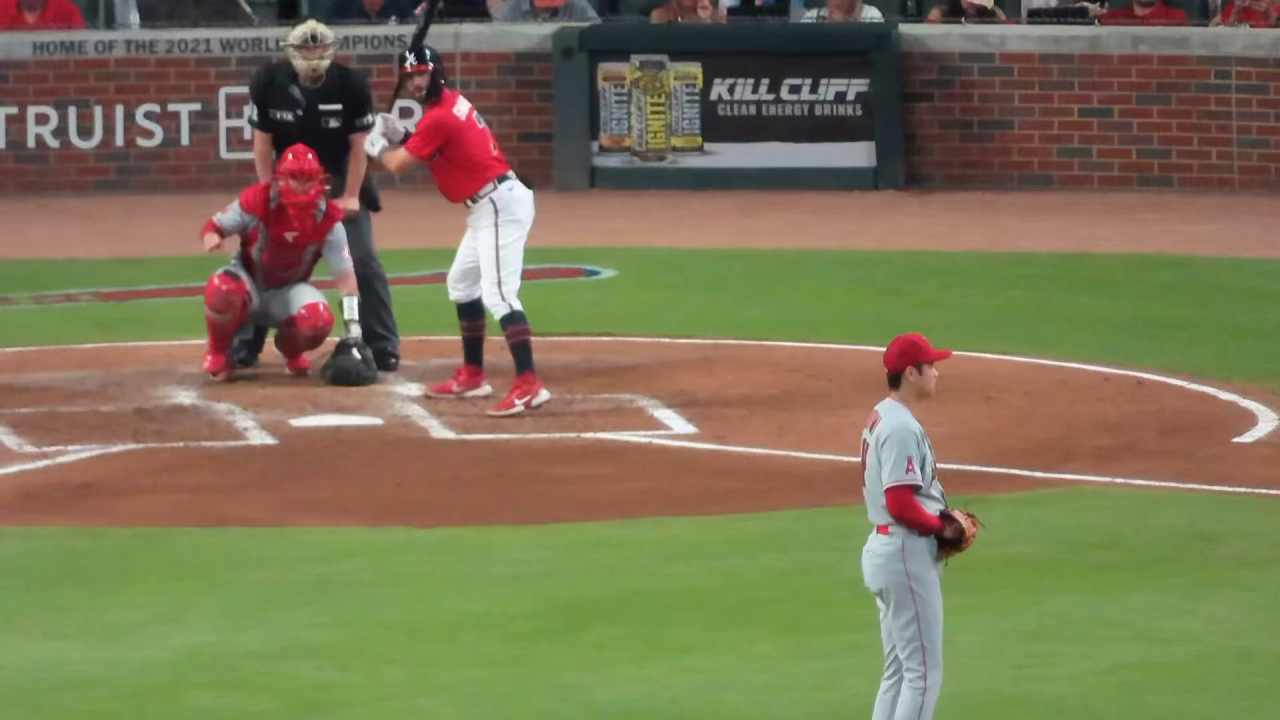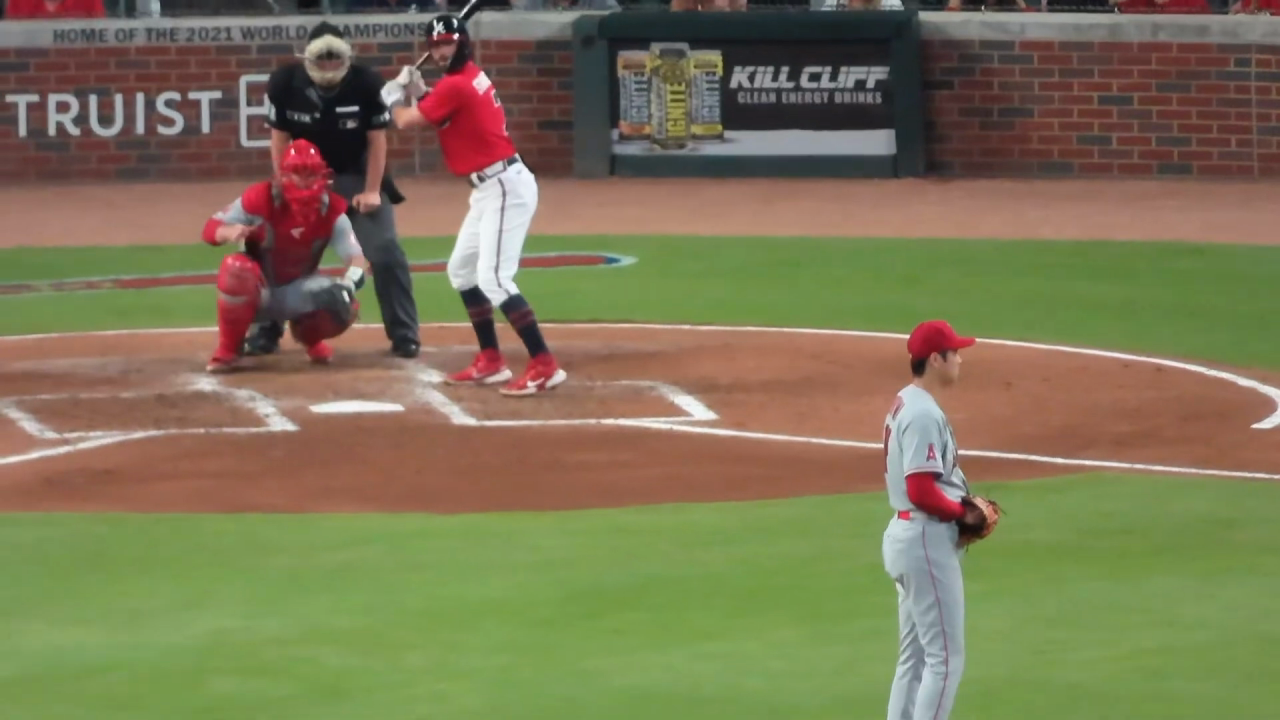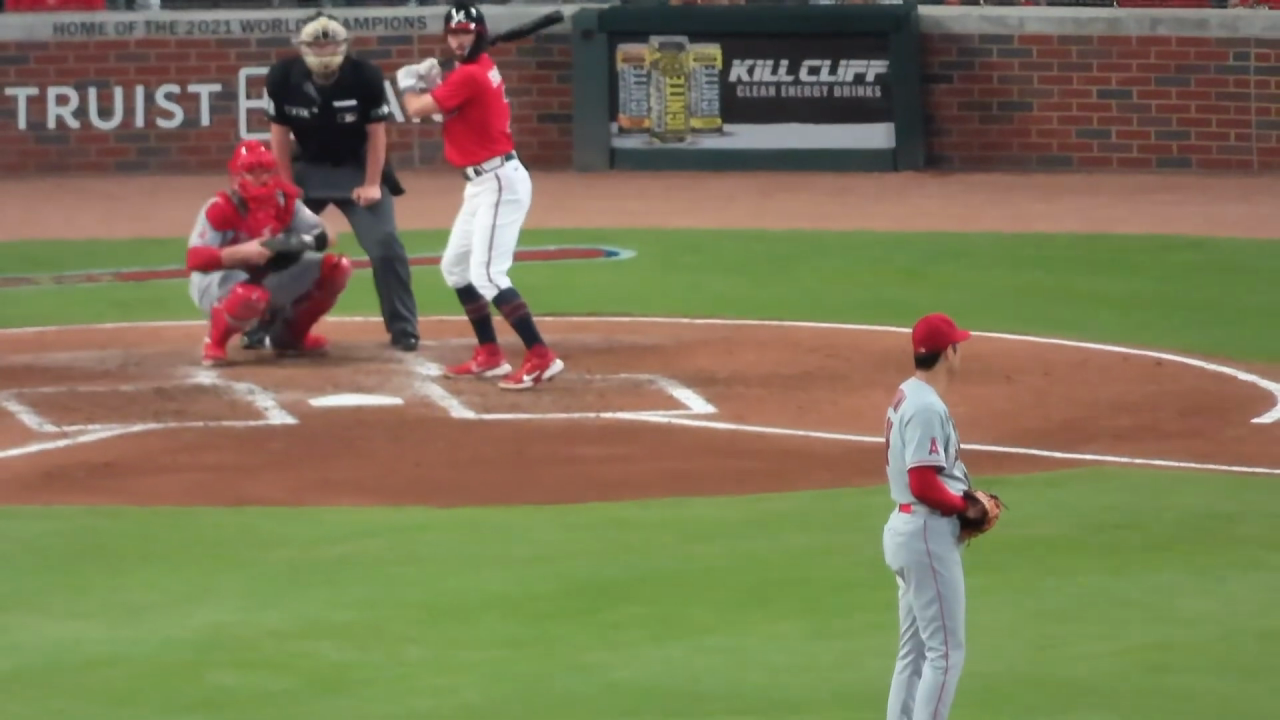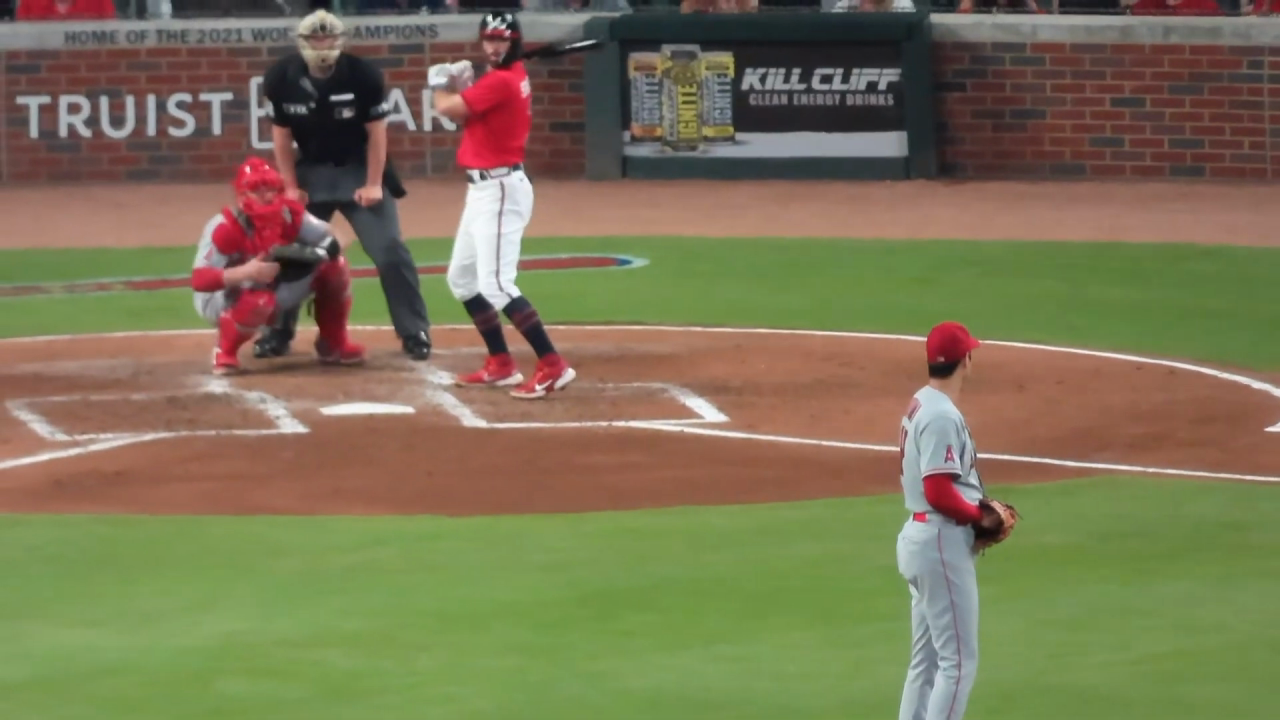
dt=0.4s
person 1, frame 1
left shoulder: (881, 418)
right shoulder: (902, 428)
right elbow: (901, 505)
left wrist: (937, 523)
right wrist: (942, 527)
left hip: (887, 549)
right hip: (905, 554)
left knee: (898, 668)
right knee: (923, 670)
person 1, frame 2
left shoulder: (905, 404)
right shoulder: (924, 414)
right elbow: (922, 491)
left wrist: (958, 509)
right wrist: (964, 512)
left hip: (908, 535)
right hip: (925, 541)
left knee: (915, 655)
right knee: (945, 655)
person 1, frame 3
left shoulder: (906, 396)
right shoulder: (927, 406)
right elbow: (924, 484)
left wrist: (959, 503)
right wrist: (966, 507)
left hip: (909, 527)
right hip: (927, 533)
left knee: (915, 650)
right knee: (946, 650)
person 1, frame 4
left shoulder: (921, 405)
right shoulder: (943, 415)
right elbow: (939, 493)
left wrist: (974, 512)
right wrist: (981, 515)
left hip: (922, 537)
right hip: (940, 543)
left knee: (927, 658)
right knee: (958, 659)
person 2, frame 1
left shoulder: (437, 117)
right shoulder: (449, 101)
left elbow: (398, 164)
right elbow: (426, 144)
left wrist: (377, 146)
right wrist: (399, 133)
left hip: (500, 204)
right hip: (493, 203)
left knee: (499, 294)
right knee: (462, 282)
left ankle: (528, 385)
right ankle: (471, 375)
person 2, frame 2
left shoulder: (455, 84)
right shoulder: (468, 76)
left elbow: (406, 121)
right elbow: (441, 113)
left wrist: (394, 97)
right wrist: (419, 92)
left hip: (504, 187)
right hip: (491, 187)
left knee: (494, 279)
right knee: (461, 269)
left ankle: (544, 365)
right ankle: (491, 361)
person 2, frame 3
left shoulder: (470, 74)
right shoulder: (478, 68)
left elbow: (417, 109)
right elbow: (451, 107)
left wrist: (408, 83)
right wrist: (433, 83)
left hip: (498, 181)
right hip: (483, 182)
left knee: (486, 275)
right knee: (455, 267)
left ankle: (541, 357)
right ankle: (489, 355)
person 2, frame 4
left shoulder: (502, 81)
right shoulder: (506, 77)
left elbow: (447, 109)
right elbow: (472, 110)
left wrist: (438, 82)
right wrist: (463, 85)
left hip: (499, 189)
right hip: (484, 188)
left knee: (494, 284)
right knee: (461, 278)
left ankle: (552, 365)
right ankle: (501, 364)
person 3, frame 1
left shoulder: (351, 84)
right shoulder: (268, 82)
left elbow: (359, 144)
right elbow: (262, 141)
left wrist: (351, 195)
left hip: (338, 183)
left knee: (363, 263)
left ankle: (384, 347)
right ankle: (246, 343)
person 3, frame 2
left shoulder: (368, 83)
right shoulder: (284, 82)
left elbow: (376, 140)
right elbow: (280, 139)
left wrist: (372, 191)
left hip: (357, 176)
left knee: (386, 253)
left ankle: (405, 334)
right ankle: (265, 331)
person 3, frame 3
left shoulder: (365, 76)
right shoulder: (282, 76)
left elbow: (376, 134)
right elbow: (280, 133)
left wrist: (372, 184)
right wrist: (287, 184)
left hip: (357, 169)
right hip: (307, 169)
left knee: (385, 246)
left ankle: (404, 327)
person 3, frame 4
left shoulder: (363, 73)
right shoulder: (281, 76)
left elbow: (377, 131)
right elbow: (281, 134)
left wrist: (374, 185)
right wrist: (291, 186)
left hip: (359, 171)
right hip: (311, 172)
left knee: (390, 252)
left ankle: (415, 333)
right ankle: (277, 333)
person 4, frame 1
left shoulder: (328, 219)
right shoulder: (256, 200)
left elbow: (345, 275)
right elbow: (213, 227)
left wrist: (353, 328)
right wrist: (211, 238)
left hip: (288, 293)
right hip: (250, 289)
left knee: (319, 320)
right knee: (222, 289)
left ankle: (291, 350)
right ankle: (219, 353)
person 4, frame 2
left shoulder: (331, 210)
right shoulder: (260, 198)
left elbow: (358, 261)
right elbow: (210, 229)
left wrist: (347, 286)
right wrist: (230, 232)
left hip: (296, 290)
right hip: (254, 288)
left knee: (343, 307)
right knee: (236, 267)
left ankle: (308, 335)
right ankle: (229, 350)
person 4, frame 3
left shoulder: (285, 199)
right shoulder: (220, 209)
left elbow: (325, 235)
right elbow: (194, 260)
right wrist: (243, 252)
left hip: (267, 279)
left knee: (338, 268)
right knee: (251, 297)
left ankle: (290, 335)
right ankle: (215, 342)
person 4, frame 4
left shoulder: (289, 214)
right shoulder: (225, 228)
left elbow: (334, 241)
right elbow: (200, 279)
right wrist: (245, 272)
left hip: (276, 291)
right hip: (225, 296)
left knee: (333, 267)
right knee: (259, 301)
left ankle: (333, 344)
right ankle: (225, 352)
